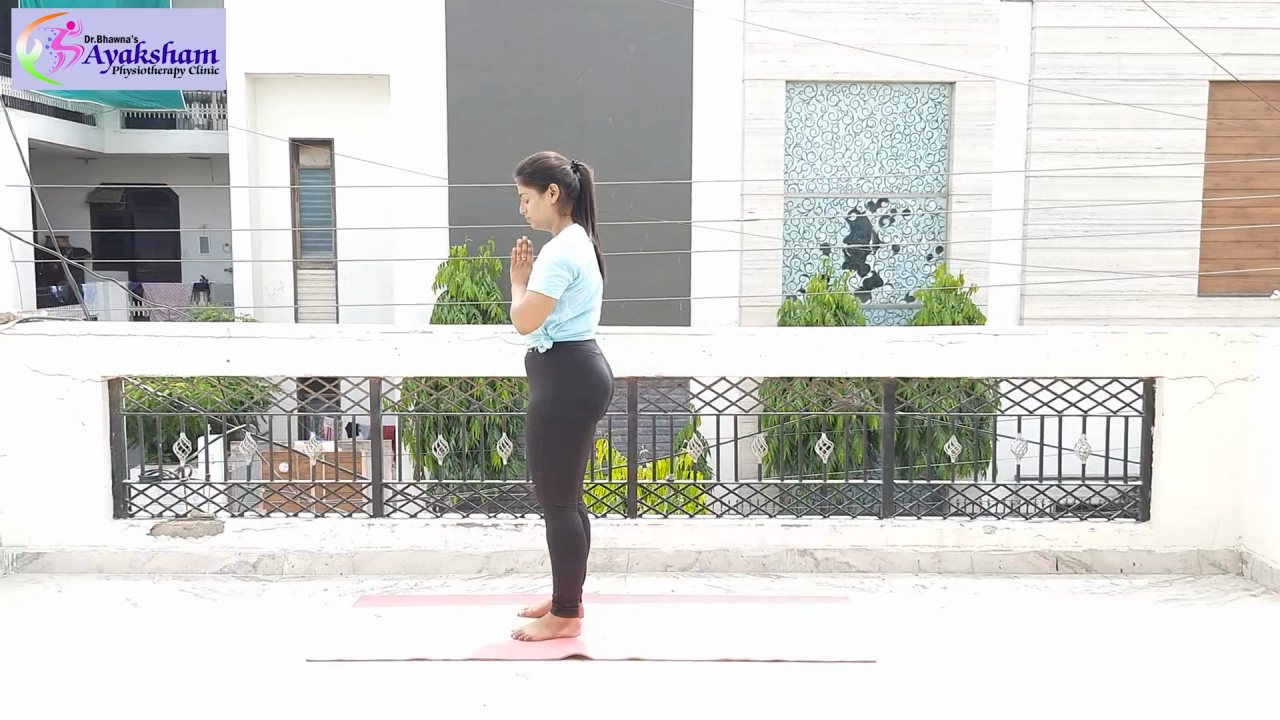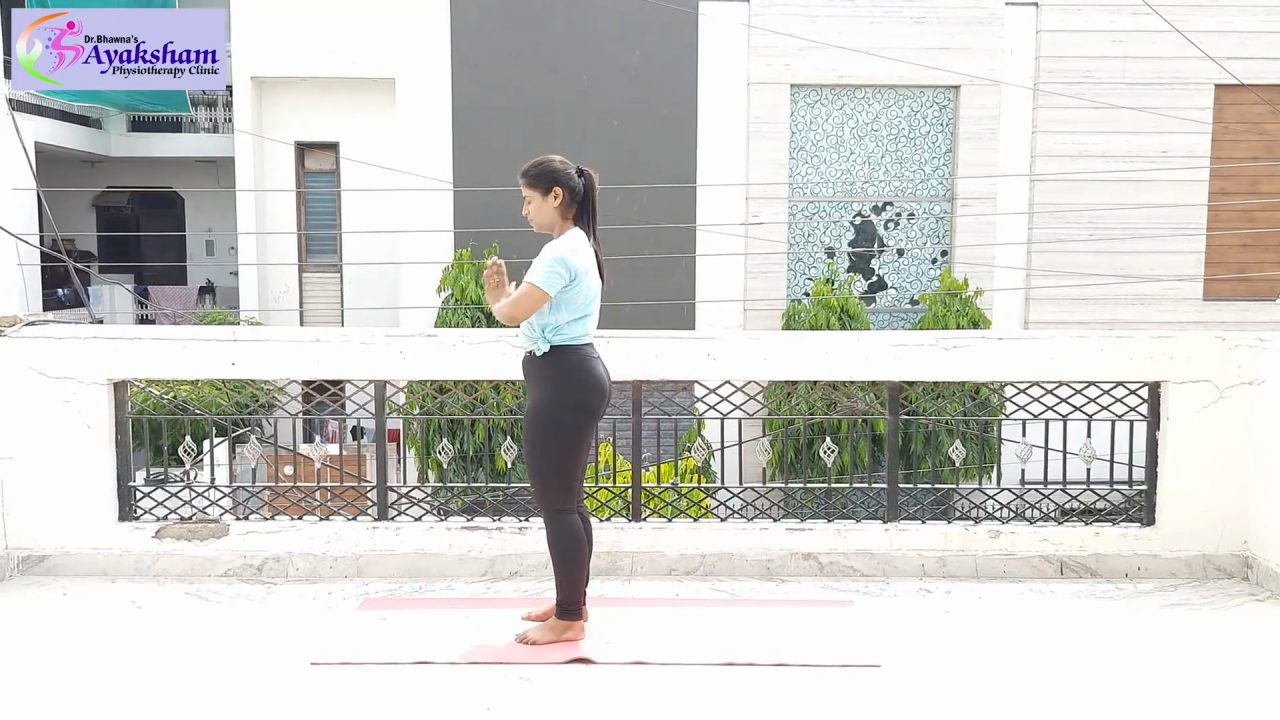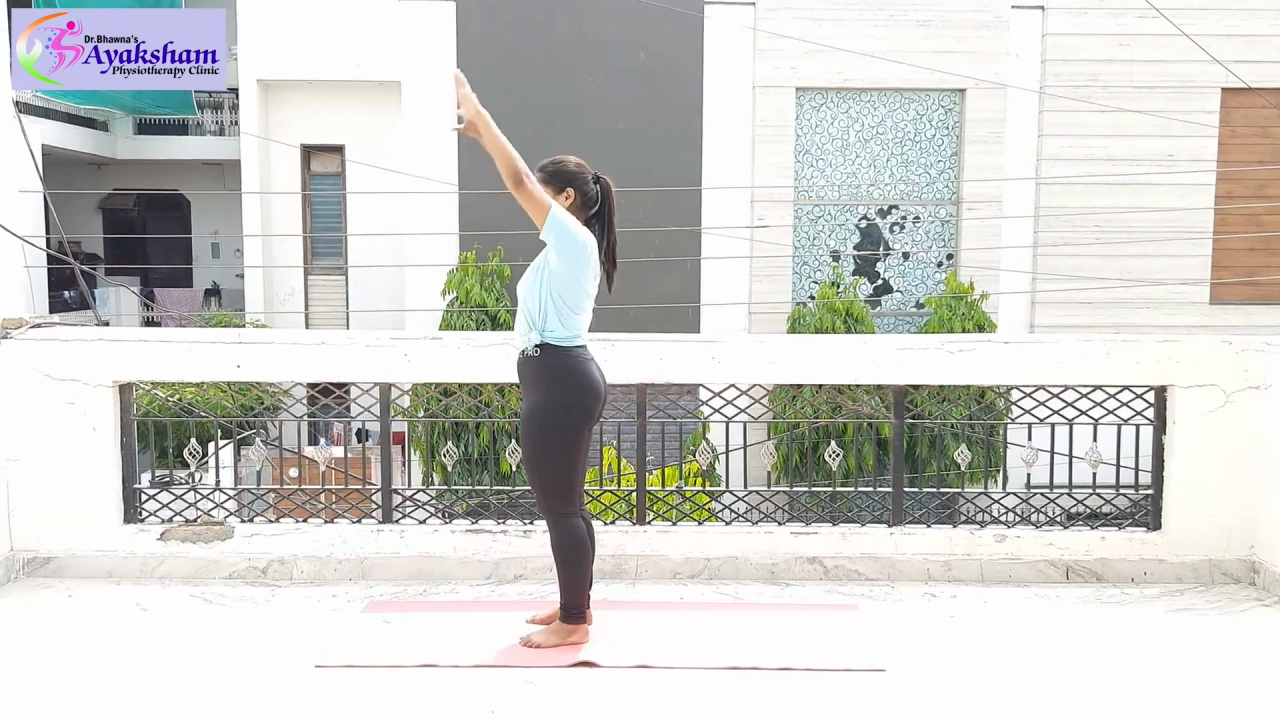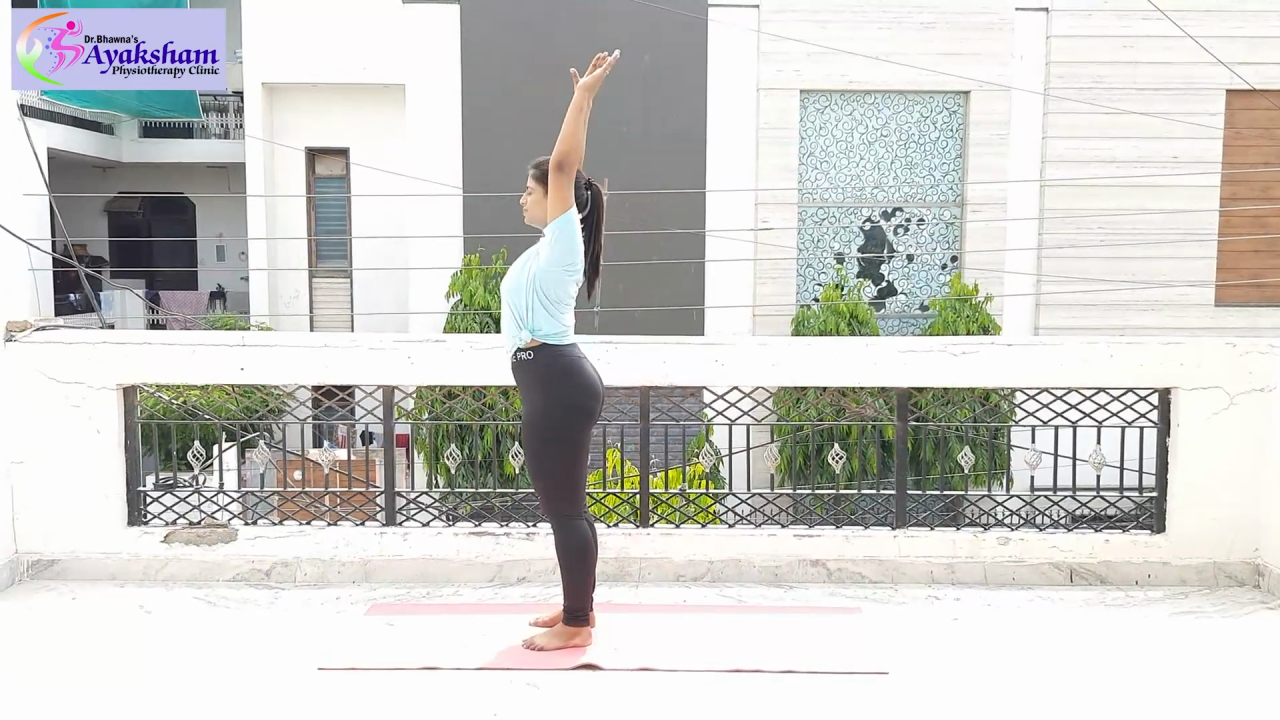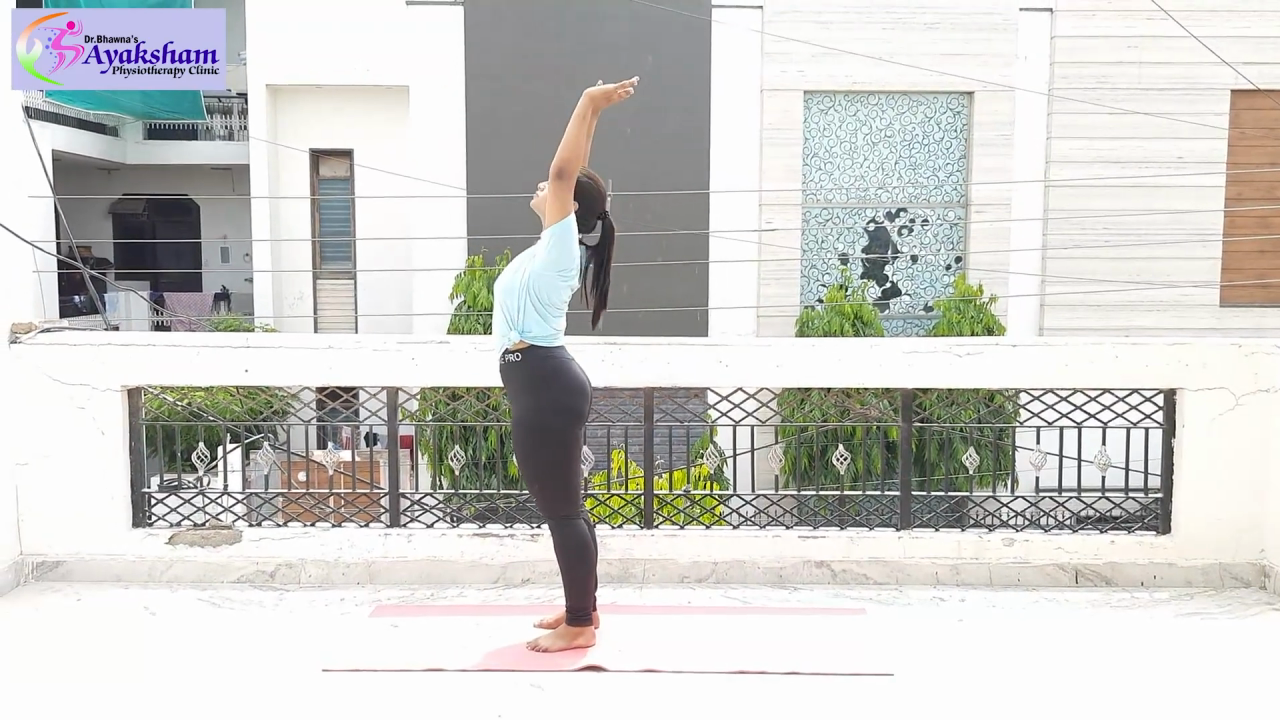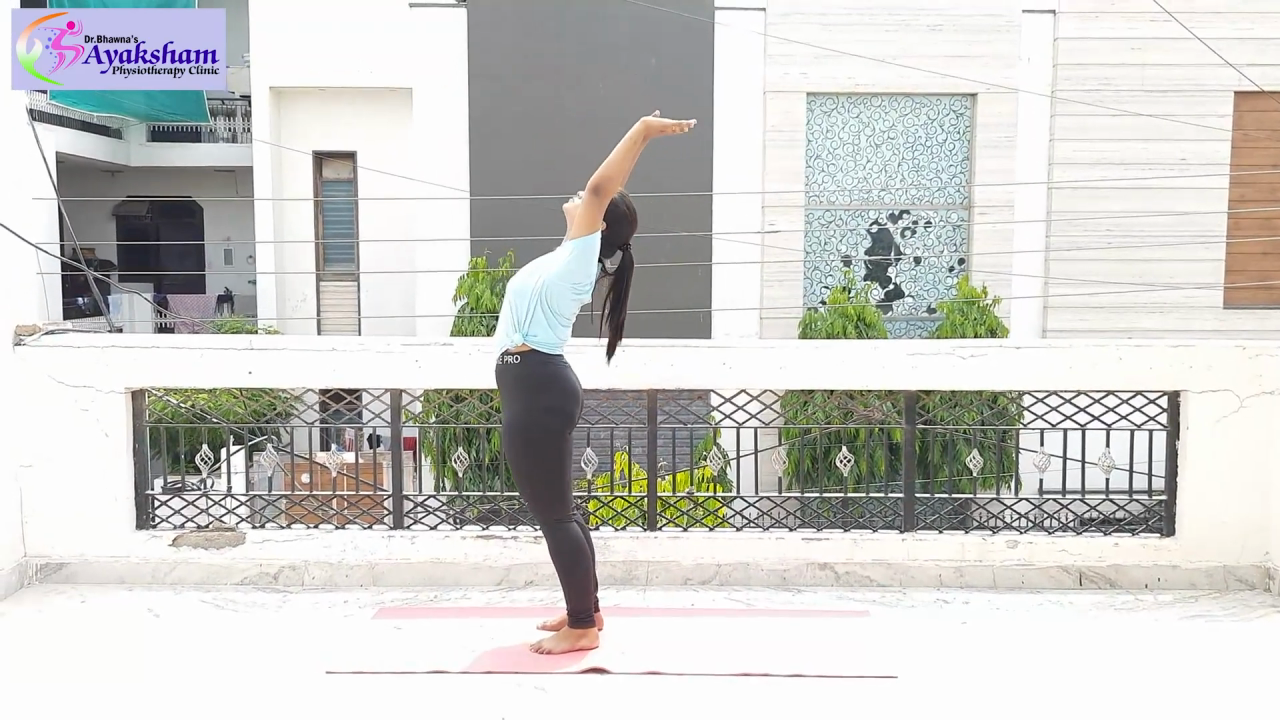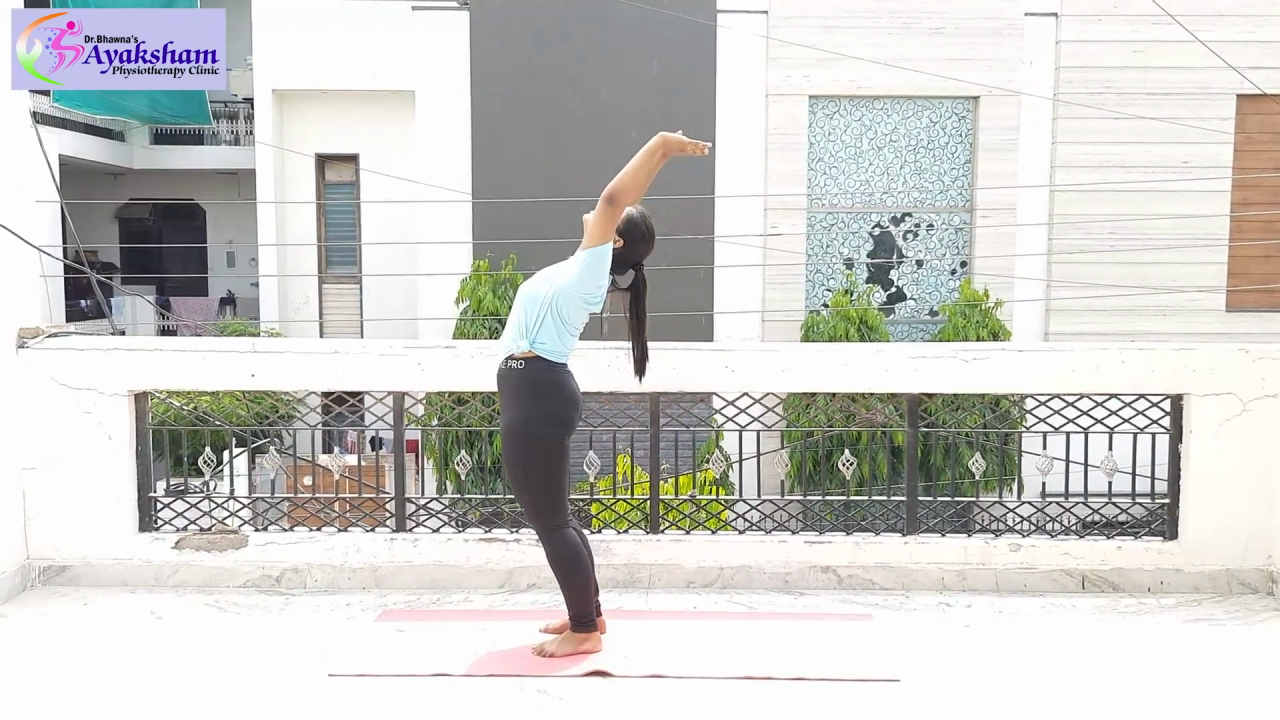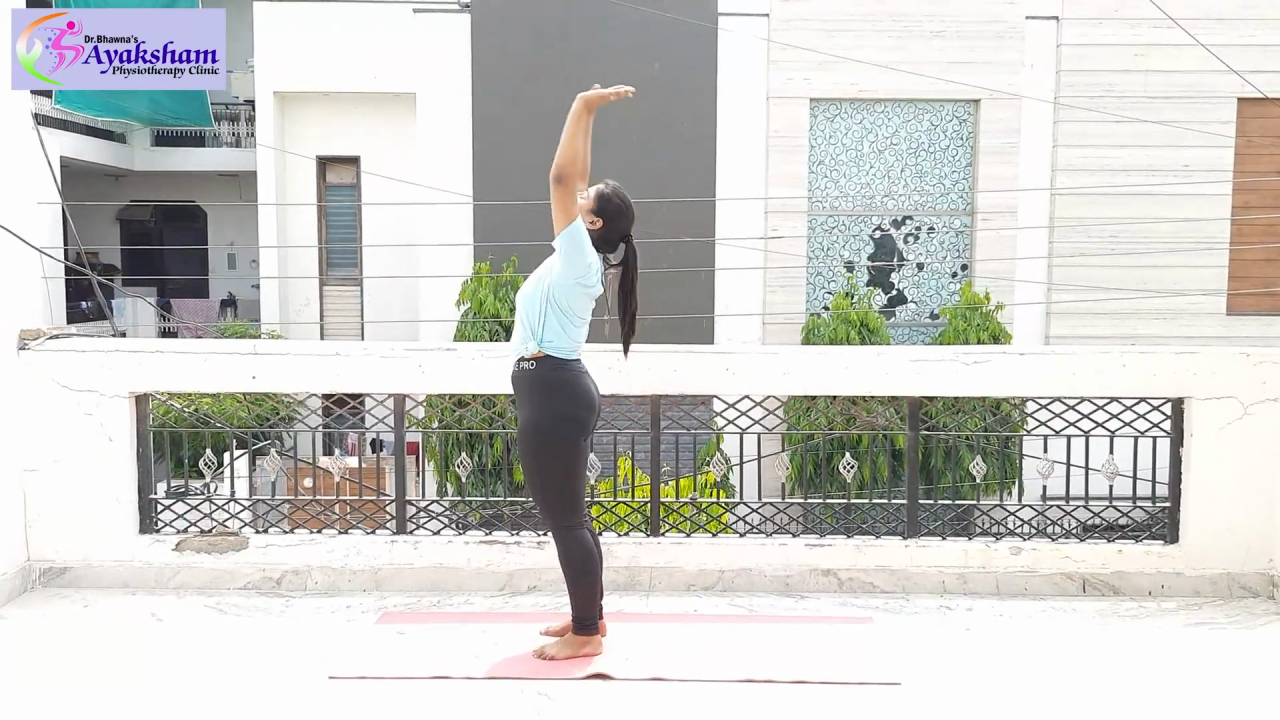
dt=0.5s
person 1, frame 1
left shoulder: (561, 251)
right shoulder: (575, 243)
left elbow: (525, 321)
left wrist: (517, 282)
right wrist: (529, 278)
left hip: (565, 378)
right hip: (576, 374)
left knee: (555, 499)
right knee: (566, 496)
left ankle: (564, 615)
right ankle: (568, 599)
person 1, frame 2
left shoulder: (561, 252)
right shoulder: (577, 246)
left elbow: (514, 311)
left wrist: (494, 299)
right wrist: (508, 291)
left hip: (562, 380)
right hip: (574, 377)
left knee: (555, 502)
right knee: (566, 499)
left ankle: (568, 618)
right ankle: (572, 602)
person 1, frame 3
left shoulder: (573, 239)
right shoulder: (565, 246)
left elbow: (519, 181)
right elbow: (526, 185)
left wrist: (479, 121)
right wrist: (482, 127)
left hip: (560, 383)
right hip: (563, 381)
left knee: (559, 505)
right knee: (565, 502)
left ankle: (574, 623)
right ankle: (575, 605)
person 1, frame 4
left shoulder: (563, 240)
right shoulder: (552, 244)
left elbow: (564, 167)
right elbow: (561, 170)
left wrist: (583, 96)
right wrist: (581, 96)
left hip: (556, 383)
right hip: (553, 382)
left knee: (563, 507)
right knee: (565, 505)
left ankle: (577, 625)
right ankle: (577, 608)
person 1, frame 5
left shoulder: (561, 245)
right shoulder: (553, 246)
left elbow: (565, 173)
right elbow: (568, 174)
left wrist: (590, 105)
right wrist: (592, 108)
left hip: (543, 385)
right hip: (543, 383)
left knee: (560, 508)
right knee: (563, 505)
left ankle: (579, 626)
right ankle: (583, 608)
person 1, frame 6
left shoulder: (578, 258)
right shoulder: (573, 255)
left elbow: (599, 189)
right elbow: (603, 189)
left wrist: (641, 133)
right wrist: (639, 134)
left hip: (536, 389)
right hip: (535, 387)
left knee: (553, 514)
right knee: (557, 510)
left ankle: (581, 627)
right ankle: (586, 610)
person 1, frame 7
left shoulder: (592, 271)
right shoulder: (585, 267)
left elbow: (613, 198)
right elbow: (619, 201)
left wrist: (659, 146)
right wrist: (658, 151)
left hip: (537, 396)
right hip: (535, 394)
left knee: (549, 520)
right knee: (554, 516)
left ankle: (584, 630)
right ankle: (588, 613)
person 1, frame 8
left shoulder: (579, 259)
right shoulder: (576, 258)
left elbow: (562, 178)
right elbow: (572, 179)
left wrist: (583, 110)
right wrist: (584, 112)
left hip: (553, 394)
right hip: (554, 392)
left knee: (564, 519)
right knee: (568, 515)
left ankle: (586, 634)
right ankle: (590, 616)
